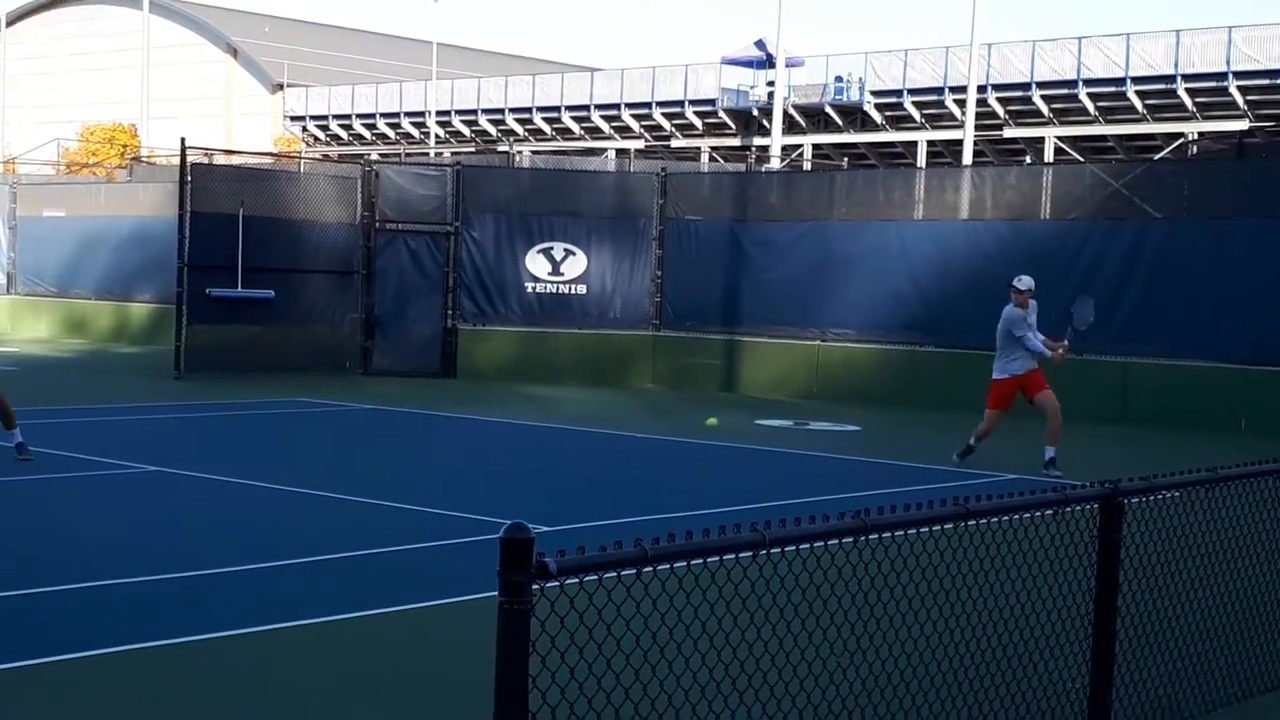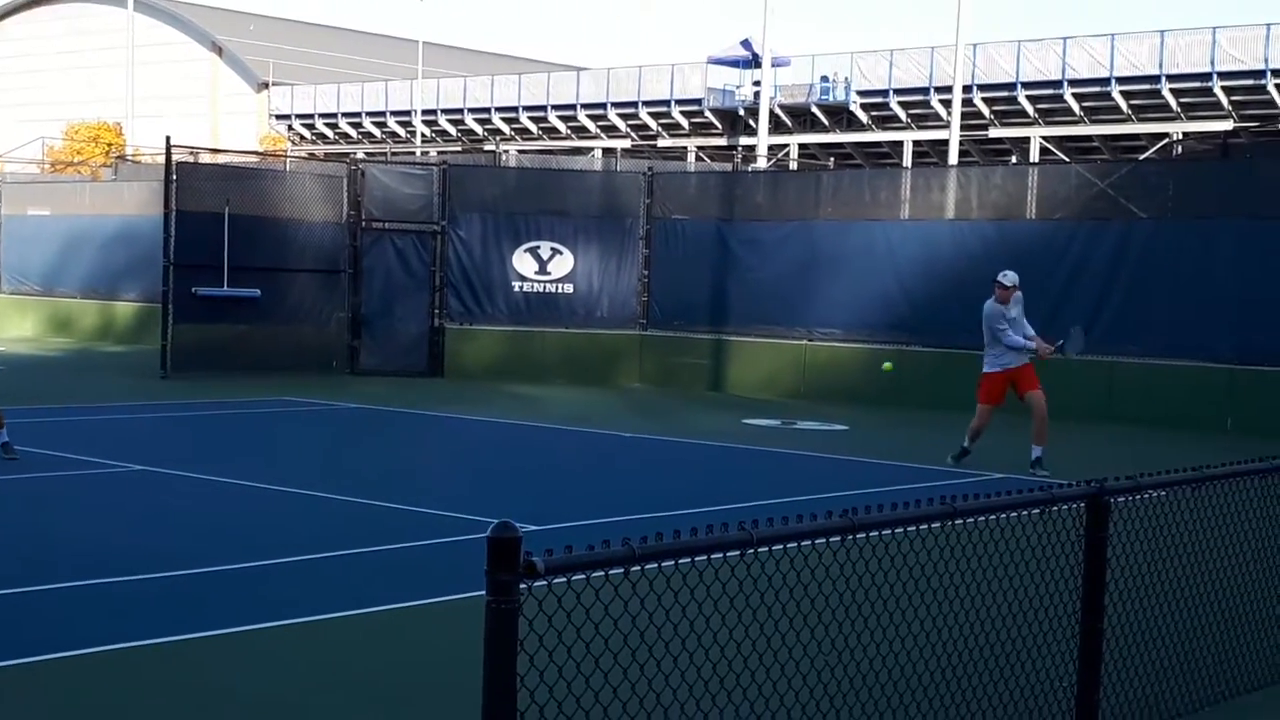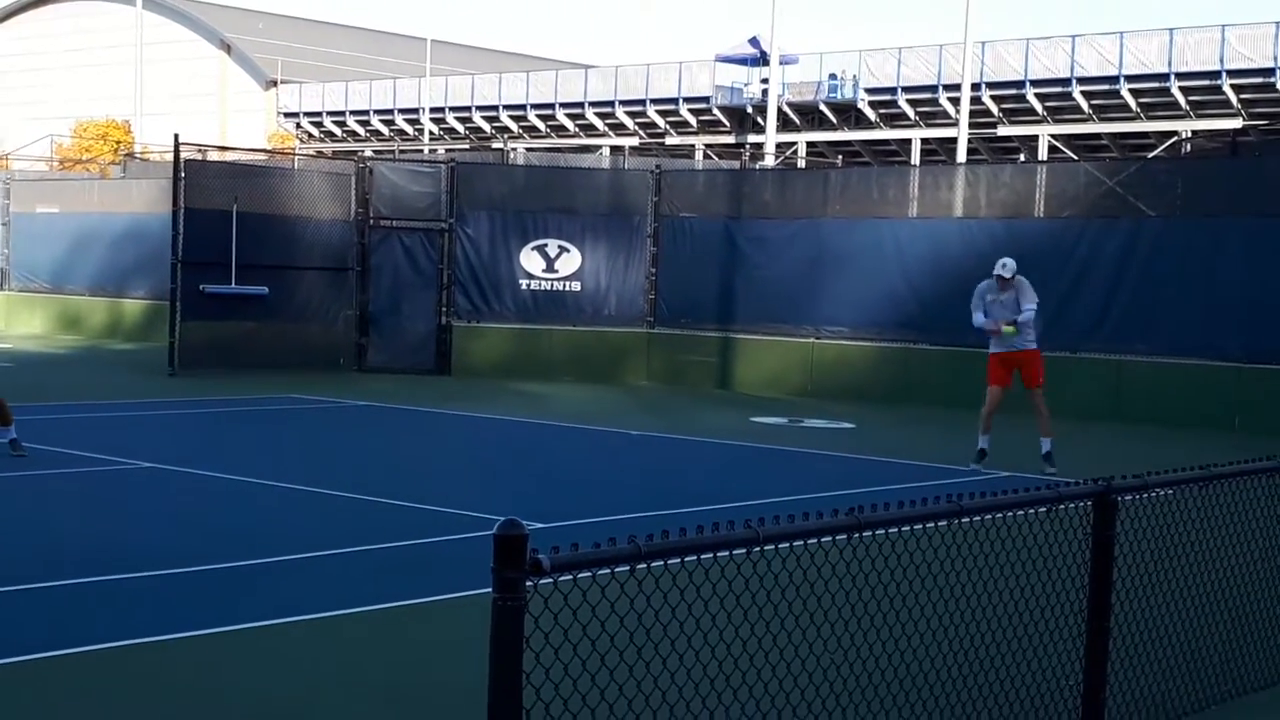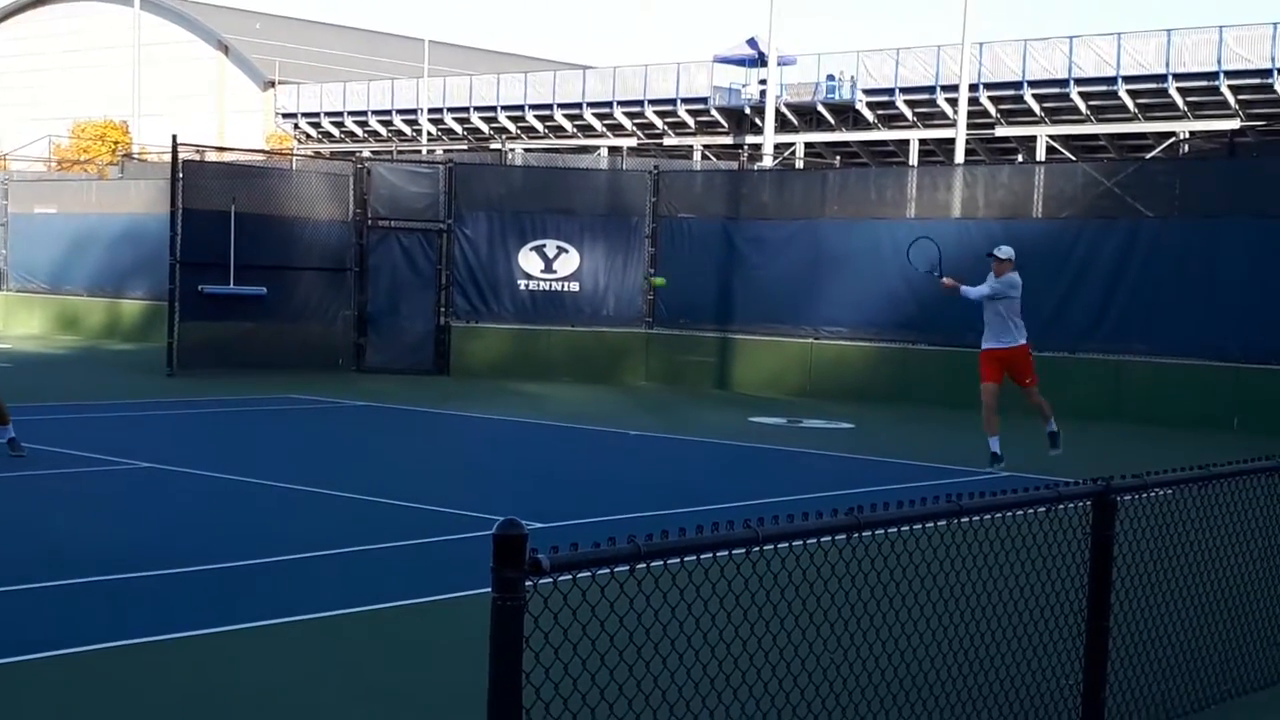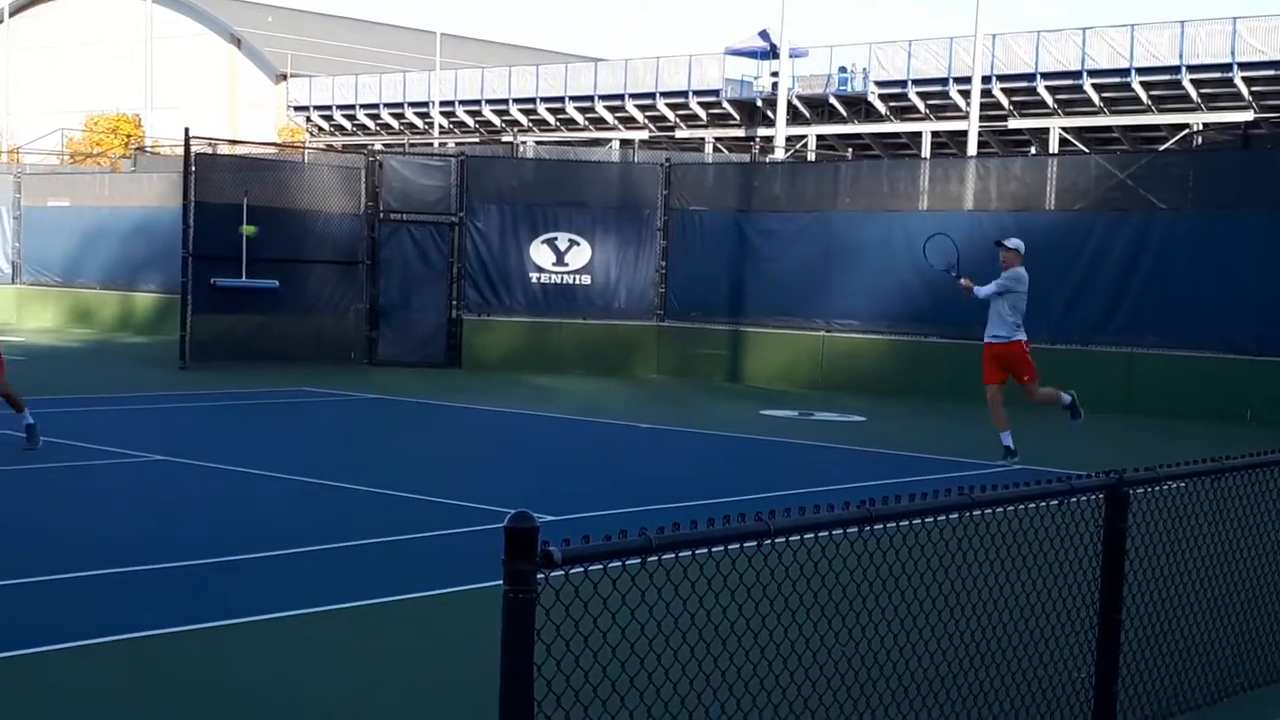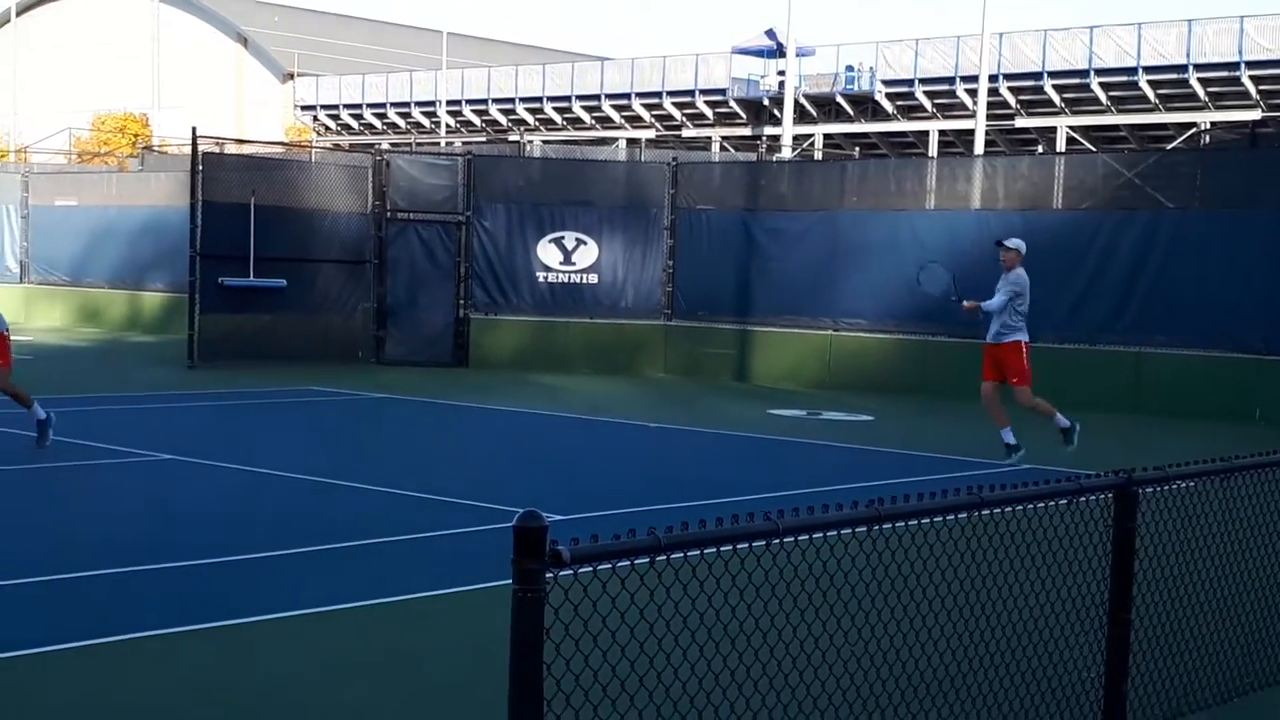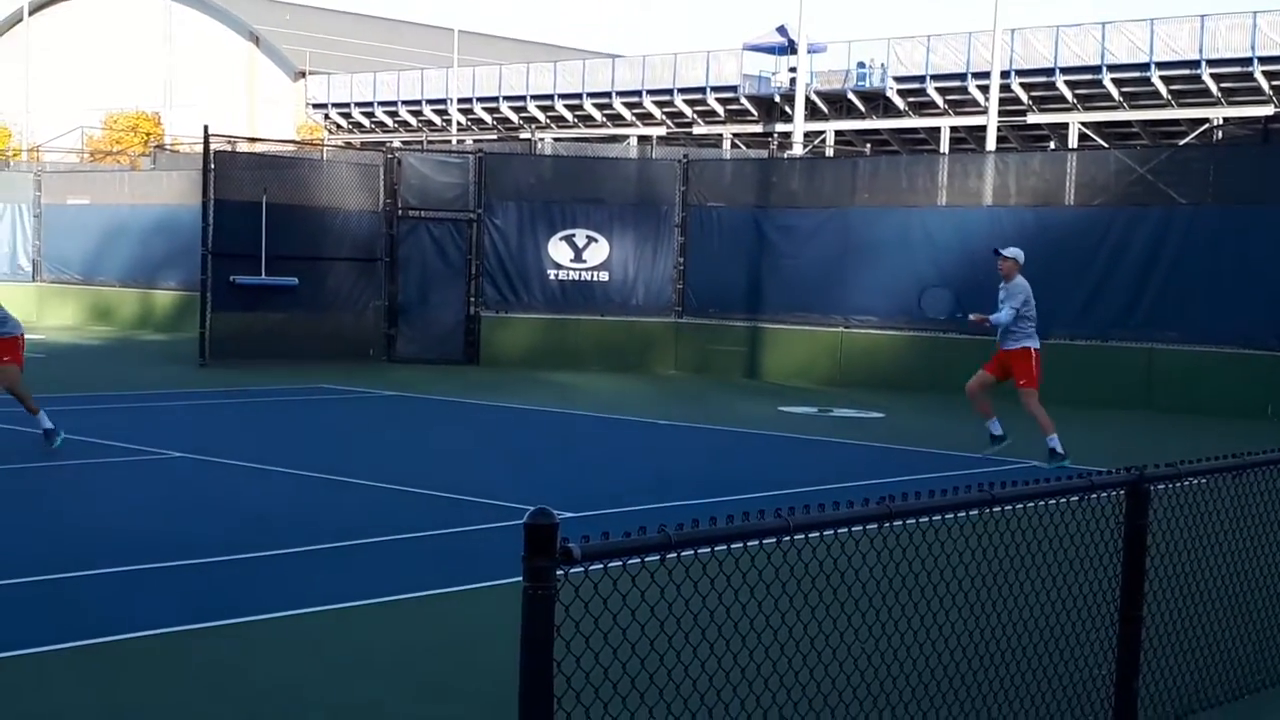
dt=0.1s
person 1, frame 1
left shoulder: (1032, 307)
right shoulder: (1011, 314)
right elbow: (1029, 343)
left wrist: (1053, 345)
right wrist: (1049, 354)
left hip: (1030, 372)
right hip: (1005, 375)
left knee: (1054, 410)
right knee: (988, 427)
left ankle: (1050, 461)
right ankle: (971, 446)
person 1, frame 2
left shoulder: (1018, 298)
right shoulder: (991, 309)
right elbow: (1010, 339)
left wrist: (1037, 340)
right wrist: (1035, 347)
left hip: (1021, 365)
right hip: (994, 368)
left knee: (1040, 411)
right knee: (980, 422)
left ankle: (1036, 461)
right ankle: (965, 448)
person 1, frame 3
left shoulder: (1022, 285)
right shoulder: (983, 288)
left elbow: (1030, 314)
right elbow: (977, 319)
left wrist: (1009, 322)
right wrist: (990, 326)
left hip: (1027, 351)
right hip: (999, 353)
left knee: (1039, 403)
right knee: (990, 405)
left ankle: (1047, 454)
right ankle: (982, 450)
person 1, frame 4
left shoulder: (1013, 280)
right shoulder: (993, 278)
left elbow: (977, 294)
left wrist: (955, 286)
left hip: (1015, 347)
right hip: (991, 348)
left knee: (1033, 398)
right knee: (988, 402)
left ankle: (1052, 429)
right ankle: (996, 455)
person 1, frame 5
left shoulder: (1016, 274)
right shoulder: (1006, 274)
left elbow: (985, 293)
left wrist: (970, 287)
right wrist: (973, 288)
left hip: (1013, 342)
right hip: (992, 344)
left knee: (1034, 396)
right knee: (993, 400)
left ankle: (1068, 399)
right ankle: (1009, 449)
person 1, frame 6
left shoulder: (1017, 277)
right shoulder: (1006, 276)
left elbow: (995, 305)
left wrist: (975, 306)
right wrist: (979, 306)
left hip: (1015, 343)
right hip: (994, 343)
left knee: (1024, 399)
right knee: (988, 397)
left ankle: (1066, 426)
right ankle: (1012, 446)
person 1, frame 7
left shoulder: (1018, 286)
right shoulder: (1005, 286)
left elbow: (1006, 318)
left wrist: (983, 319)
right wrist: (987, 319)
left hip: (1024, 350)
right hip: (1005, 350)
left knee: (1030, 403)
right knee: (972, 388)
left ankle: (1058, 452)
right ankle: (997, 434)
